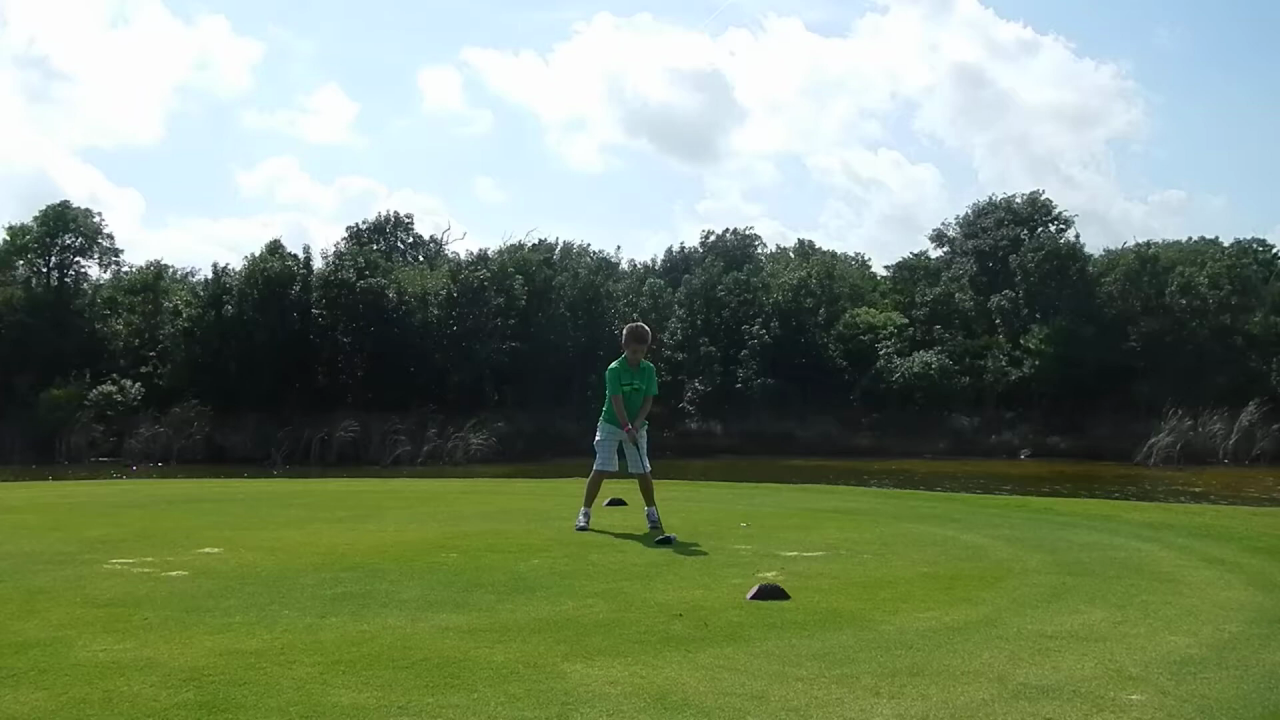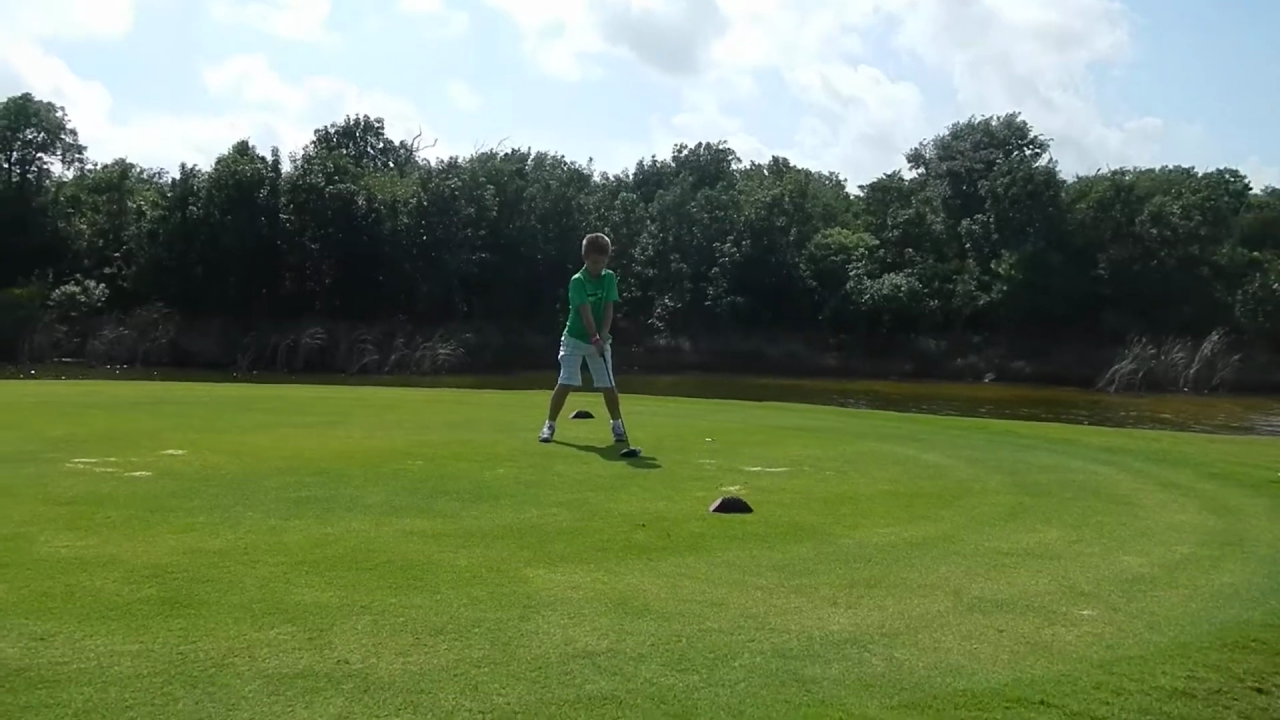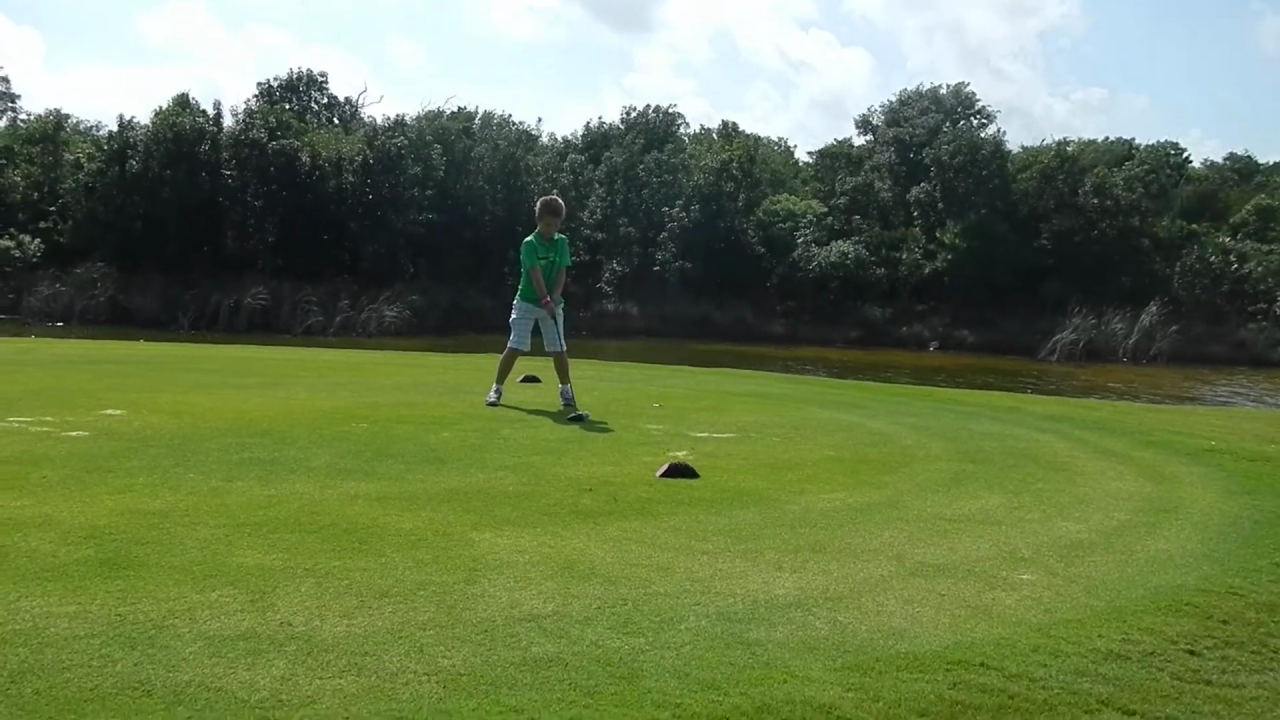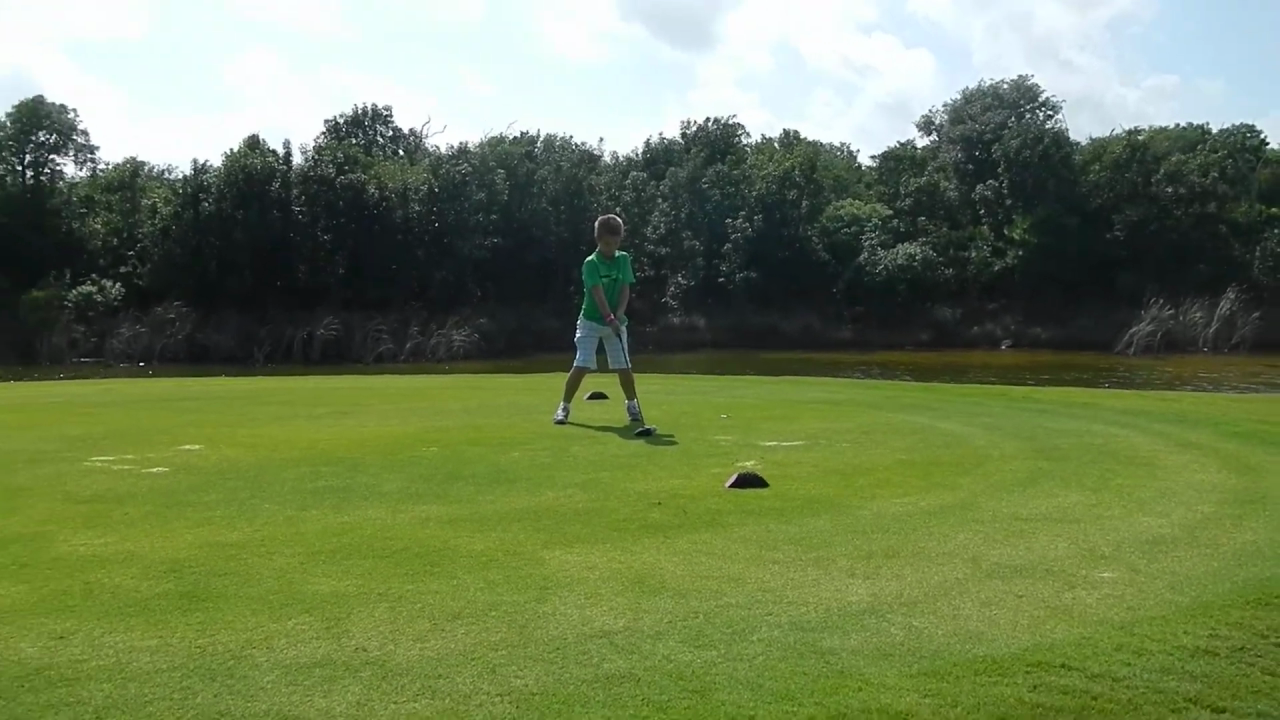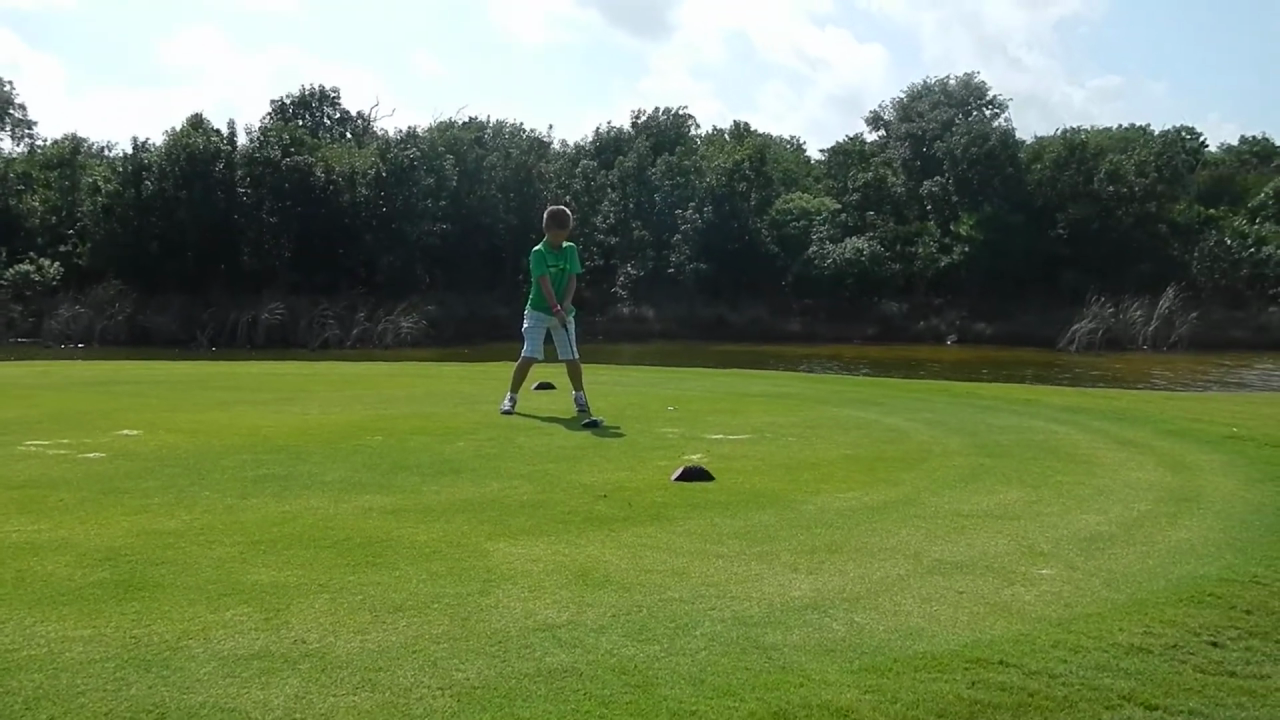
dt=1s
person 1, frame 1
left shoulder: (649, 369)
right shoulder: (614, 369)
left elbow: (648, 401)
right elbow: (617, 402)
left wrist: (637, 424)
right wrist: (627, 427)
left hip: (636, 426)
right hip: (611, 425)
left knee: (643, 471)
right knee: (601, 469)
left ankle: (652, 512)
right ankle: (585, 512)
person 1, frame 2
left shoulder: (609, 278)
right shoulder: (577, 281)
left elbow: (609, 309)
right elbow: (585, 312)
left wrist: (602, 336)
right wrist: (594, 338)
left hip: (600, 339)
right hip: (575, 338)
left knee: (608, 384)
right knee: (565, 383)
left ankle: (617, 425)
right ankle: (549, 425)
person 1, frame 3
left shoulder: (562, 242)
right shoulder: (529, 243)
left elbow: (562, 273)
right elbow: (536, 275)
left wrist: (554, 298)
right wrist: (545, 300)
left hip: (552, 303)
right hip: (527, 302)
left knee: (558, 349)
right knee: (515, 347)
left ankle: (565, 389)
right ankle: (496, 388)
person 1, frame 4
left shoulder: (623, 259)
right shoulder: (590, 263)
left elbow: (625, 290)
right elbow: (598, 294)
left wrist: (619, 314)
right wrist: (609, 318)
left hip: (615, 320)
right hip: (591, 321)
left knee: (623, 366)
right knee: (581, 366)
left ankle: (632, 405)
right ankle: (564, 407)
person 1, frame 5
left shoulder: (570, 250)
right shoulder: (538, 253)
left elbow: (572, 279)
right elbow: (545, 284)
left wrist: (566, 303)
right wrist: (556, 309)
left hip: (563, 311)
right hip: (538, 311)
left knee: (571, 357)
right knee: (529, 356)
left ankle: (579, 396)
right ankle: (511, 397)
